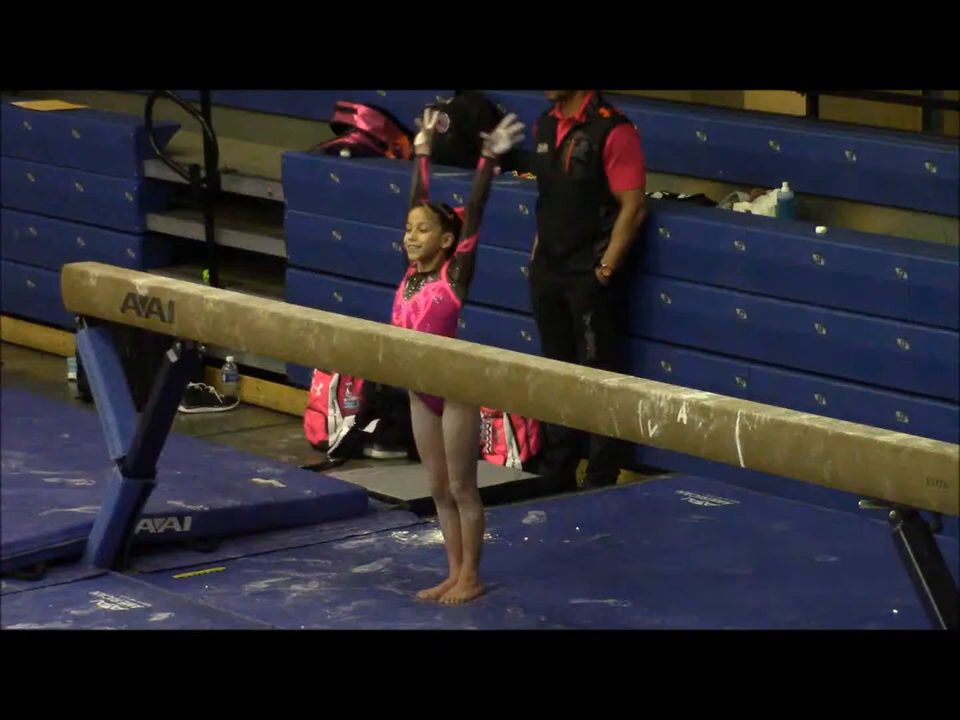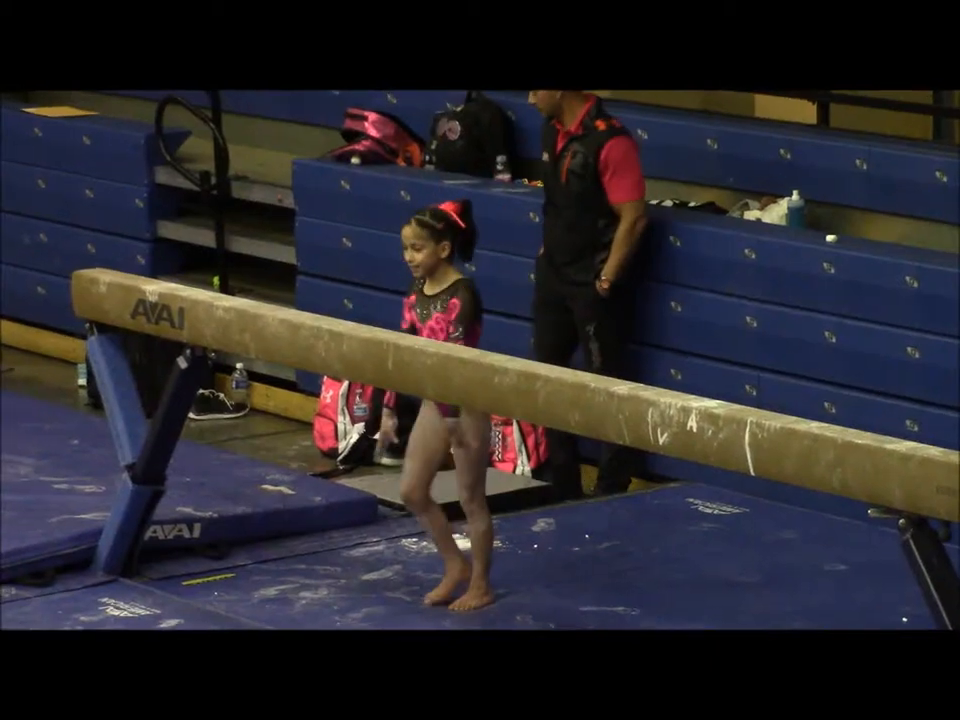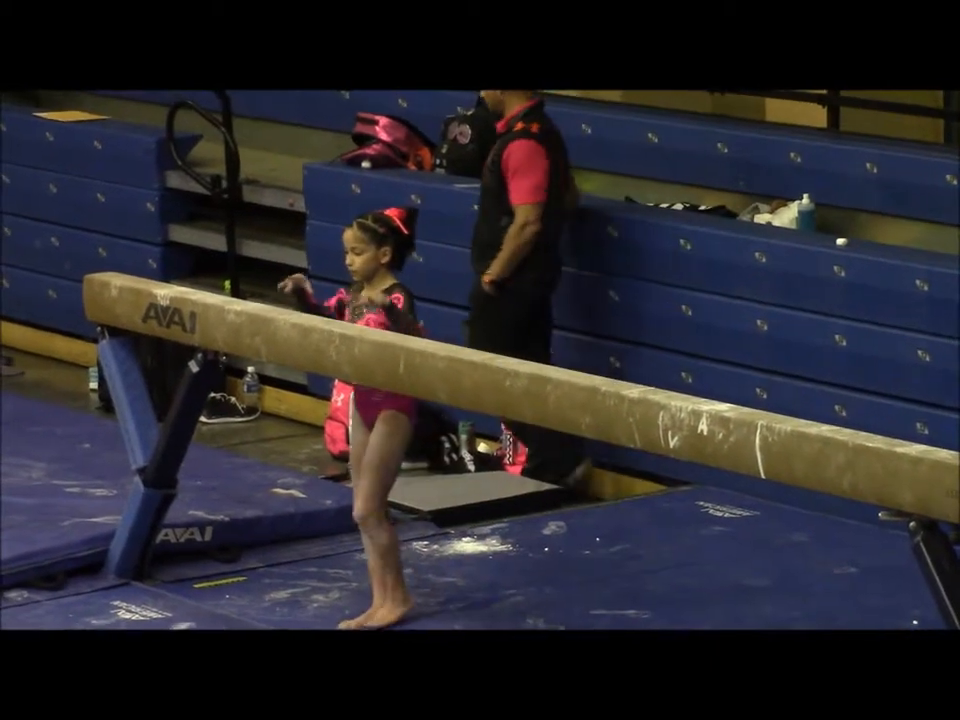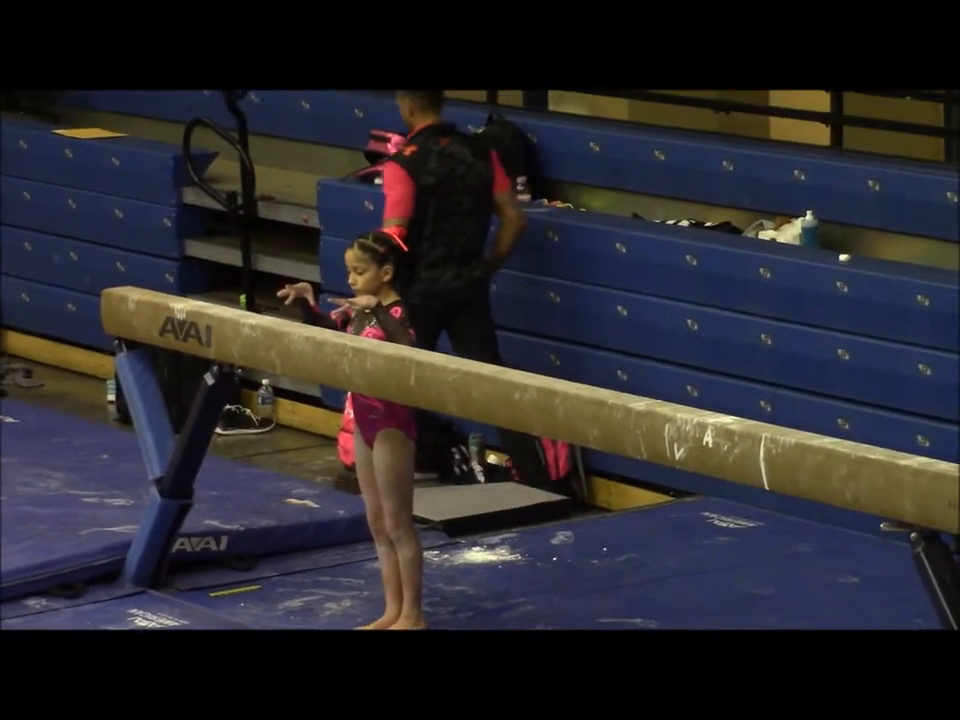
dt=0.7s
person 1, frame 1
left shoulder: (454, 275)
right shoulder: (412, 272)
left elbow: (474, 213)
right elbow: (419, 202)
left wrist: (487, 159)
right wrist: (422, 151)
right hip: (420, 391)
left knee: (462, 488)
right knee: (439, 489)
left ankle: (471, 577)
right ankle: (454, 573)
person 1, frame 2
left shoulder: (463, 294)
right shoulder: (415, 295)
left wrist: (450, 419)
right wrist: (390, 410)
left hip: (467, 400)
right hip: (435, 399)
left knee: (470, 497)
right knee: (411, 491)
left ankle: (481, 585)
right ankle: (455, 567)
person 1, frame 3
left shoulder: (396, 297)
right shoulder: (353, 293)
left elbow: (417, 339)
right elbow: (320, 319)
left wrist: (385, 310)
right wrist: (303, 293)
left hip: (392, 408)
right hip: (363, 405)
left knee: (365, 509)
right knee: (366, 509)
left ankle: (398, 594)
right ankle: (379, 601)
person 1, frame 4
left shoulder: (395, 312)
right shoulder: (355, 310)
left elbow: (408, 348)
right elbow: (322, 327)
left wrist: (376, 307)
right wrist: (305, 299)
left hip: (391, 425)
right hip: (364, 422)
left knee: (398, 524)
right knee: (377, 524)
left ankle: (412, 615)
right ankle: (392, 611)
person 2, frame 1
left shoulder: (612, 129)
right shoulder: (546, 124)
left elbow: (633, 207)
left wrist: (605, 270)
right wrist: (537, 253)
left hip: (590, 275)
right hip: (547, 269)
left ankle: (601, 481)
right ankle: (556, 473)
person 2, frame 2
left shoulder: (610, 141)
right shoulder: (552, 131)
left elbow: (633, 219)
left wrist: (606, 281)
right wrist: (545, 253)
left hip: (592, 284)
right hip: (553, 275)
left ankle: (611, 490)
right ankle: (560, 480)
person 2, frame 3
left shoulder: (522, 141)
right shoulder: (535, 129)
left elbow: (527, 223)
right elbow: (569, 197)
left wrist: (494, 274)
left hip: (511, 278)
right hip: (532, 274)
left ankle: (562, 460)
right ankle: (545, 472)
person 2, frame 4
left shoulder: (402, 162)
right shoulder: (479, 151)
left elbow: (393, 238)
right elbow: (513, 219)
right wrist: (487, 267)
left hip: (421, 287)
right hip: (470, 283)
right ankle: (536, 480)
